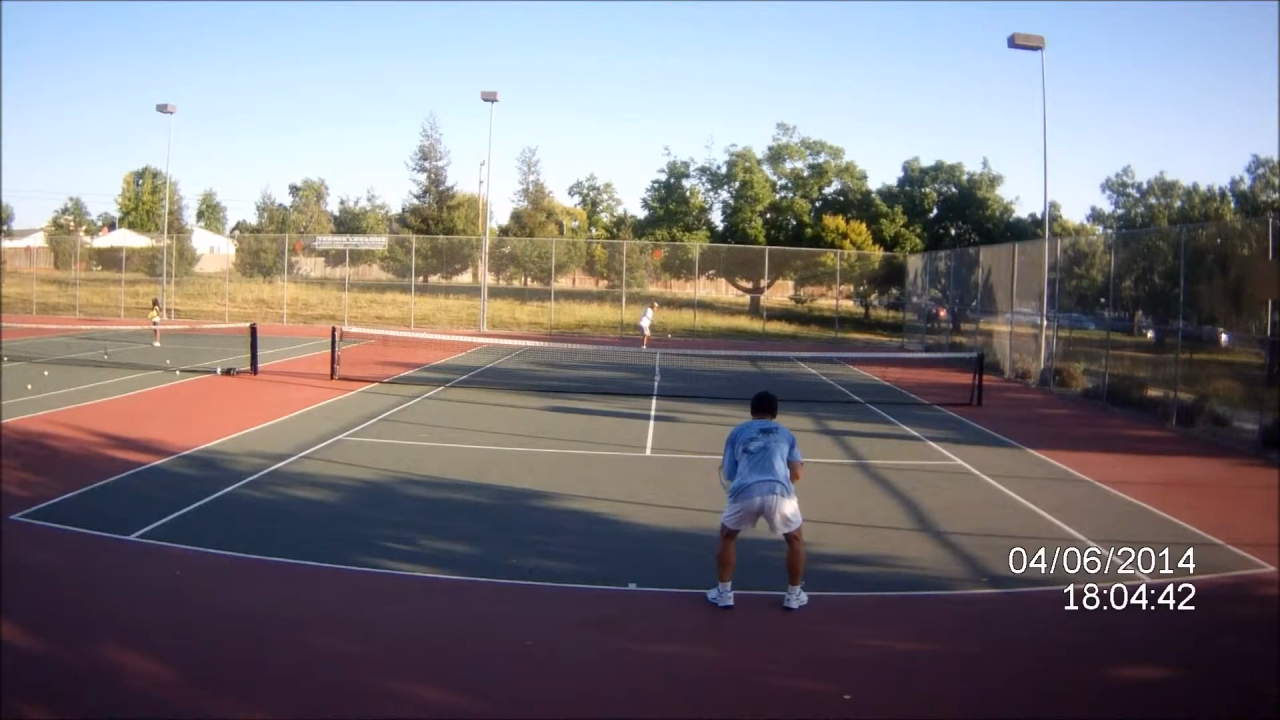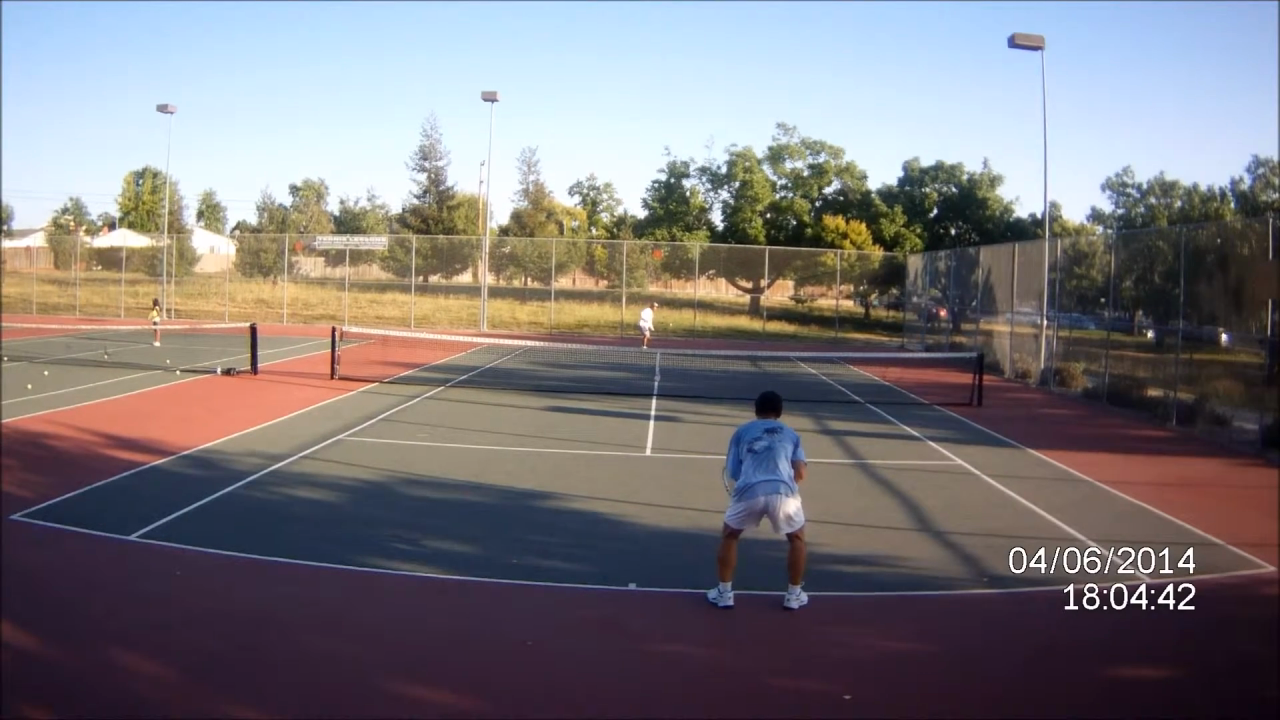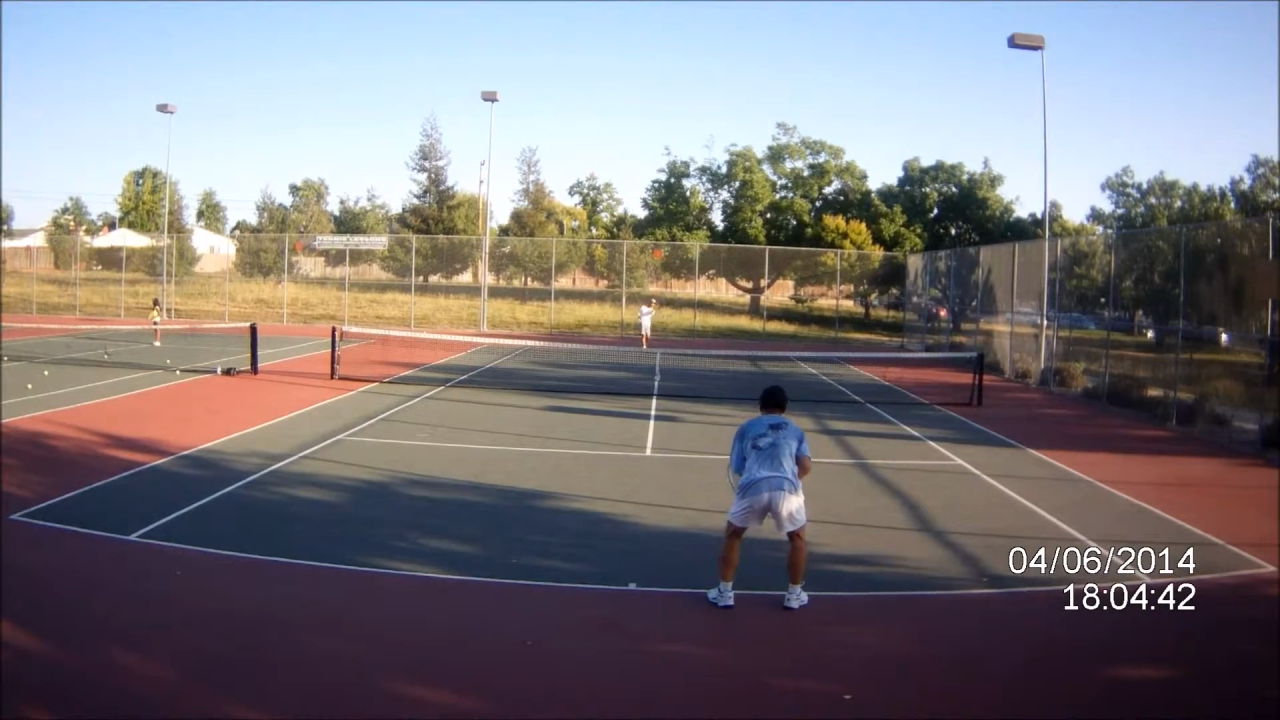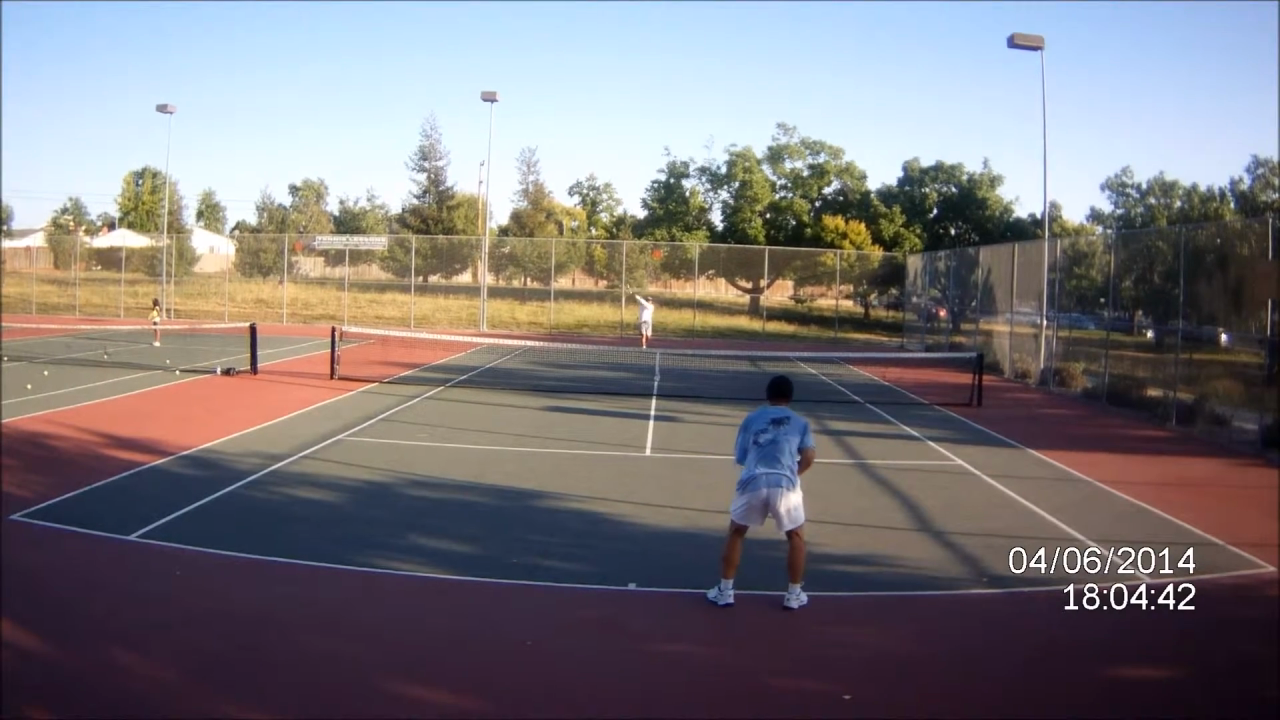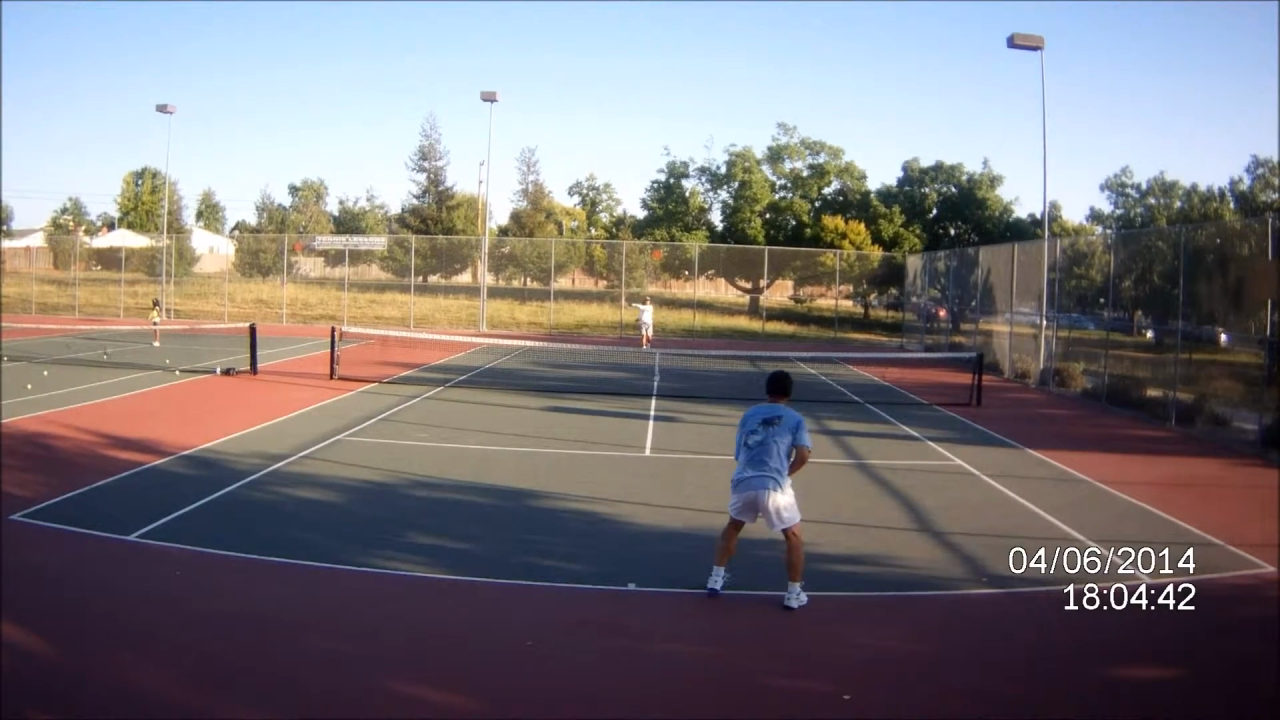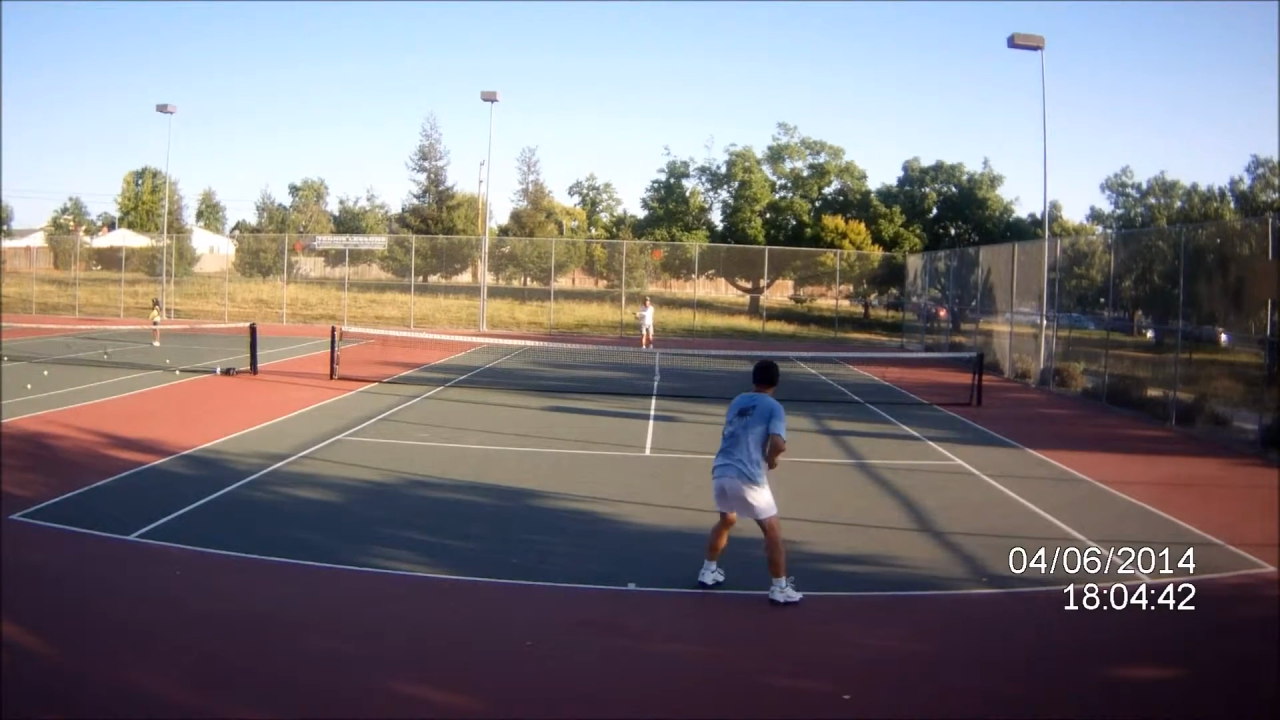
dt=0.2s
person 1, frame 1
left shoulder: (737, 432)
right shoulder: (786, 434)
left elbow: (729, 473)
right elbow: (797, 473)
left hip: (745, 492)
right hip: (778, 492)
left knee: (727, 537)
right knee: (795, 540)
left ankle: (724, 592)
right ankle: (794, 595)
person 1, frame 2
left shoulder: (742, 432)
right shoulder: (791, 434)
left elbow: (733, 473)
right elbow: (800, 472)
left hip: (749, 491)
right hip: (782, 492)
left knee: (729, 536)
right knee: (797, 539)
left ankle: (724, 592)
right ankle: (794, 594)
person 1, frame 3
left shoulder: (746, 427)
right shoulder: (795, 430)
left elbow: (737, 468)
right elbow: (805, 466)
left hip: (753, 488)
right hip: (786, 489)
left knee: (732, 536)
right knee: (797, 539)
left ankle: (724, 592)
right ankle: (794, 594)
person 1, frame 4
left shoulder: (751, 418)
right shoulder: (800, 422)
left elbow: (740, 458)
right elbow: (809, 457)
left hip: (752, 483)
right hip: (785, 486)
left knee: (735, 535)
right knee: (796, 538)
left ankle: (725, 592)
right ankle: (794, 594)
person 1, frame 5
left shoulder: (749, 414)
right shoulder: (796, 419)
right elbow: (803, 455)
left hip: (743, 483)
right hip: (774, 487)
left knee: (733, 526)
right knee: (794, 538)
left ankle: (716, 577)
right ankle: (794, 593)
person 1, frame 6
left shoulder: (736, 401)
right shoulder: (774, 407)
right elbow: (777, 444)
right wrist: (771, 460)
left hip: (721, 473)
right hip: (747, 478)
left knee: (726, 521)
right knee: (772, 531)
left ankle: (708, 572)
right ankle: (780, 588)
